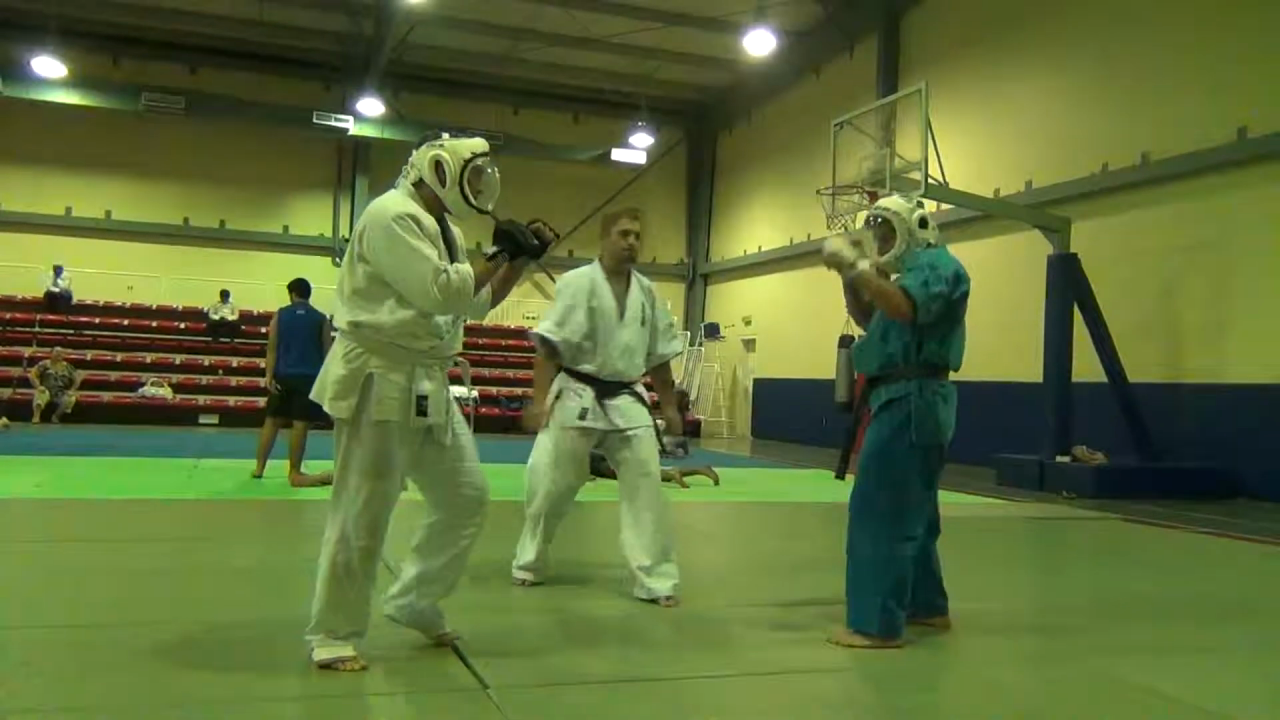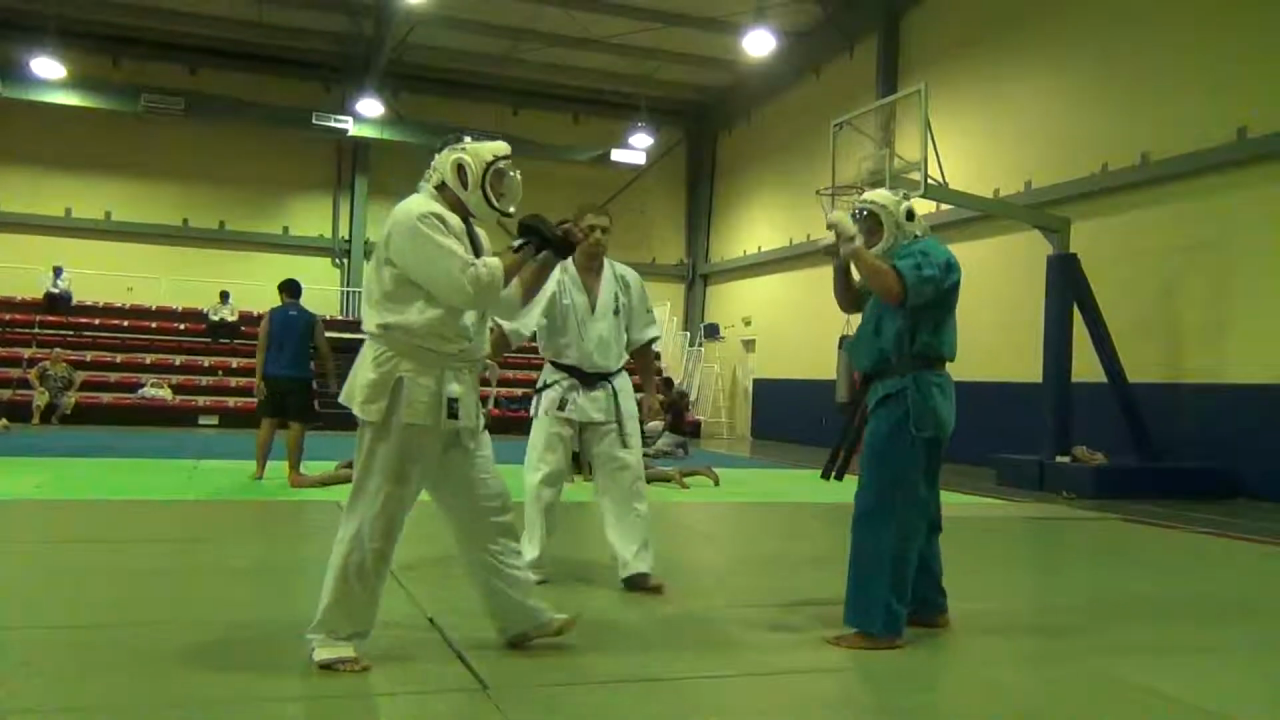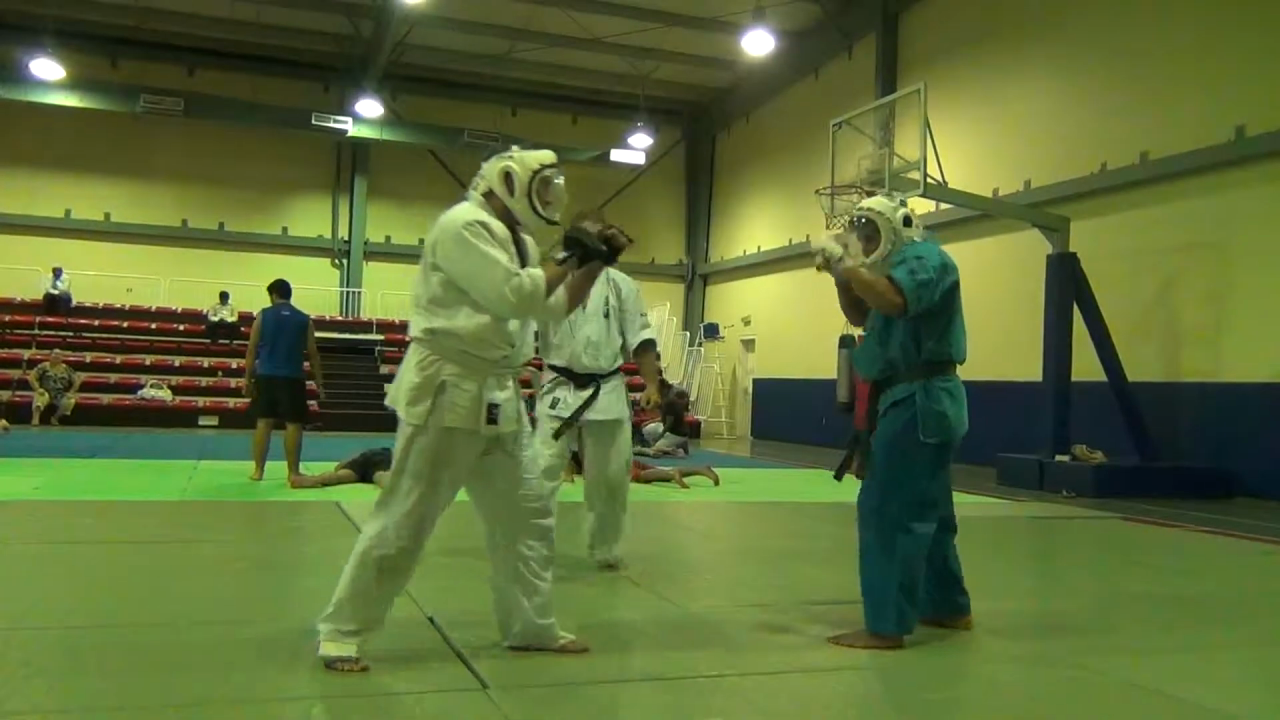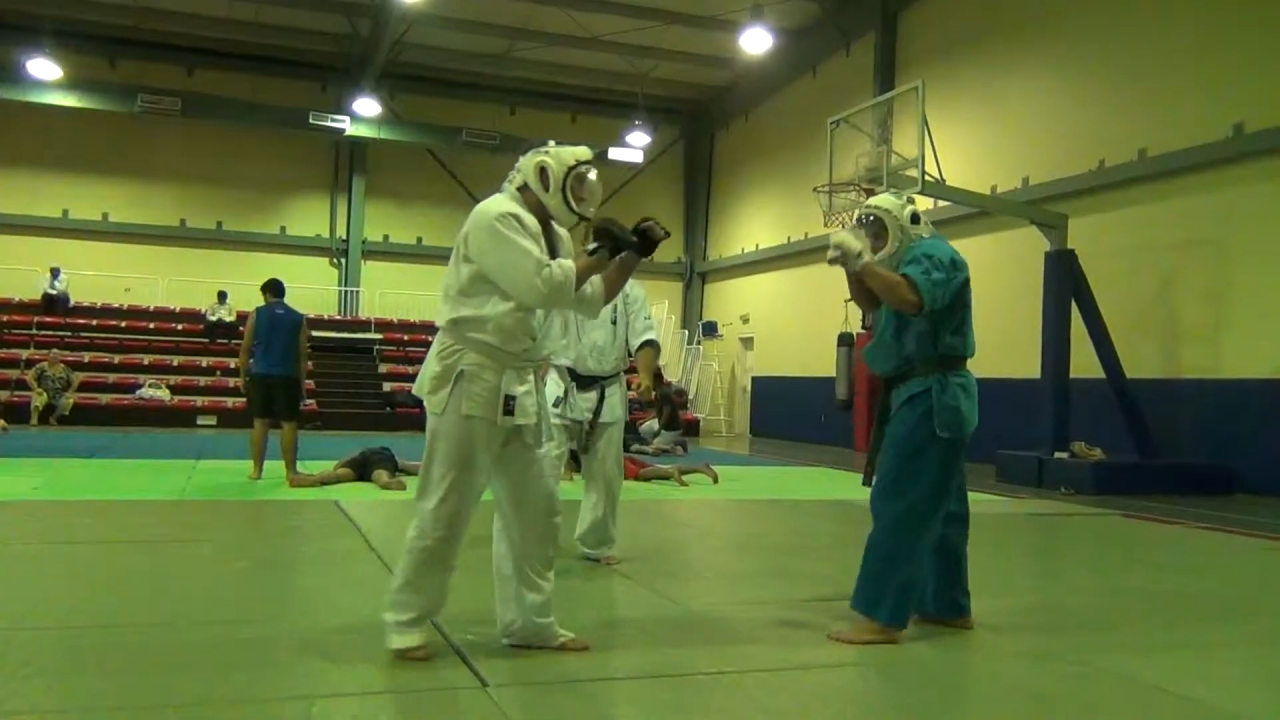
dt=0.2s
person 1, frame 1
left shoulder: (442, 228)
right shoulder: (392, 216)
left elbow: (476, 303)
right elbow: (439, 294)
left wrist: (522, 257)
right wrist: (497, 254)
left hip: (425, 385)
right hip: (378, 381)
left knee: (466, 497)
right knee: (363, 515)
left ankle: (416, 603)
right ankle: (333, 635)
person 1, frame 2
left shoulder: (462, 227)
right shoulder: (419, 218)
left elbow: (507, 301)
right elbow: (471, 288)
left wrist: (550, 255)
right wrist: (524, 247)
left hip: (453, 389)
right hip: (406, 385)
left knee: (488, 507)
right knee: (377, 516)
left ankle: (520, 616)
right ankle: (335, 635)
person 1, frame 3
left shoulder: (513, 237)
right shoulder: (466, 226)
left elbow: (552, 309)
right elbow: (514, 297)
left wrist: (594, 262)
right wrist: (567, 260)
left hip: (495, 394)
right hip: (447, 389)
left knee: (524, 514)
right knee: (407, 516)
left ankle: (532, 625)
right ankle: (342, 630)
person 1, frame 4
left shoulder: (549, 231)
right shoulder: (497, 217)
left elbow: (589, 300)
right elbow: (542, 287)
left wrist: (632, 254)
right wrist: (597, 252)
left hip: (520, 384)
right hip: (471, 379)
left knee: (533, 507)
right knee: (446, 505)
left ankle: (528, 622)
right ankle: (407, 621)
person 2, frame 1
left shoulder: (938, 266)
right shoulder: (912, 271)
left elbow: (902, 308)
right elbow: (867, 318)
left wrist: (856, 266)
right wrist: (851, 273)
left hip: (913, 401)
right hip: (907, 401)
left knee: (880, 511)
right knee: (911, 510)
left ankle: (878, 625)
right ankle: (927, 605)
person 2, frame 2
left shoulder: (929, 255)
right shoulder: (900, 259)
left elbow: (891, 291)
right elbow: (852, 304)
left wrist: (852, 243)
right wrist: (843, 255)
left hip: (910, 395)
right hip: (901, 396)
left knee: (883, 508)
right knee: (912, 507)
left ankle: (879, 625)
right ankle: (927, 606)
person 2, frame 3
left shoulder: (925, 260)
right shoulder: (902, 265)
left elbow: (891, 300)
right elbow: (860, 316)
left wrist: (844, 259)
right wrist: (840, 269)
left hip: (920, 401)
right hip: (917, 400)
left knee: (887, 509)
right knee: (923, 508)
left ankle: (887, 625)
right ankle: (949, 606)
person 2, frame 4
left shoulder: (934, 255)
right shoulder: (911, 261)
left elbow: (908, 300)
right elbow: (873, 306)
left wrist: (858, 258)
right wrist: (854, 264)
left hip: (932, 395)
right hip: (927, 396)
left knee: (899, 502)
right knee: (937, 506)
left ankle: (882, 617)
right ankle: (949, 606)
person 3, frame 1
left shoulder: (647, 292)
right shoulder: (578, 282)
left elbow: (659, 355)
right elbow: (549, 342)
left wrist: (670, 406)
right wrist: (538, 399)
left hip: (626, 401)
right hip: (577, 397)
left knee: (646, 485)
right knee: (549, 485)
left ankle: (655, 580)
right ankle: (528, 564)
person 3, frame 2
left shoulder: (628, 281)
right shoulder: (552, 278)
left elbow: (642, 341)
right elbow: (511, 329)
left wrist: (651, 391)
left hip: (611, 390)
right hip: (562, 389)
left knee: (625, 476)
right knee: (544, 477)
left ankle: (637, 566)
right ankle: (531, 563)
person 3, frame 3
left shoulder: (622, 286)
left elbow: (641, 340)
left wrist: (652, 385)
left hip: (606, 392)
right hip: (559, 390)
left knee: (610, 477)
right knee: (542, 473)
left ankle: (605, 548)
right ankle: (533, 555)
person 3, frame 4
left shoulder: (630, 292)
left elbow: (645, 340)
left wrist: (647, 376)
left hip: (606, 395)
right hip: (563, 388)
left knee: (605, 475)
left ankle: (597, 543)
person 4, frame 1
left shoulder: (281, 314)
right shoulder: (321, 319)
left elbow: (272, 348)
right elbow: (328, 351)
left wrist: (269, 376)
left hip: (283, 375)
right hip: (309, 377)
left knee: (272, 421)
right knee: (300, 425)
left ankle: (259, 467)
right ankle: (294, 473)
person 4, frame 2
left shoulder: (271, 315)
right shoulder: (312, 319)
left elbow: (261, 349)
right elbow: (325, 353)
left wrist: (259, 378)
right wrist: (332, 379)
left hip: (273, 377)
right hip: (299, 378)
left knee: (268, 423)
right knee: (296, 425)
left ankle: (259, 469)
right ankle: (294, 473)
person 4, frame 3
left shoulder: (263, 315)
right shoulder: (304, 320)
left elbow: (252, 350)
right elbow: (313, 354)
left wrist: (247, 378)
right wrist: (319, 383)
left hip: (266, 377)
right hip: (292, 378)
left knee: (264, 424)
right knee: (293, 425)
left ankle: (257, 470)
right ankle: (293, 472)
person 4, frame 4
left shoulder: (257, 314)
right shoulder: (298, 319)
left elbow: (245, 349)
right elbow: (303, 354)
left wrist: (243, 376)
right wrist: (302, 384)
left hip: (261, 376)
right hip: (287, 377)
left knee: (260, 423)
right knee: (289, 424)
left ankle: (256, 470)
right ankle: (291, 471)
